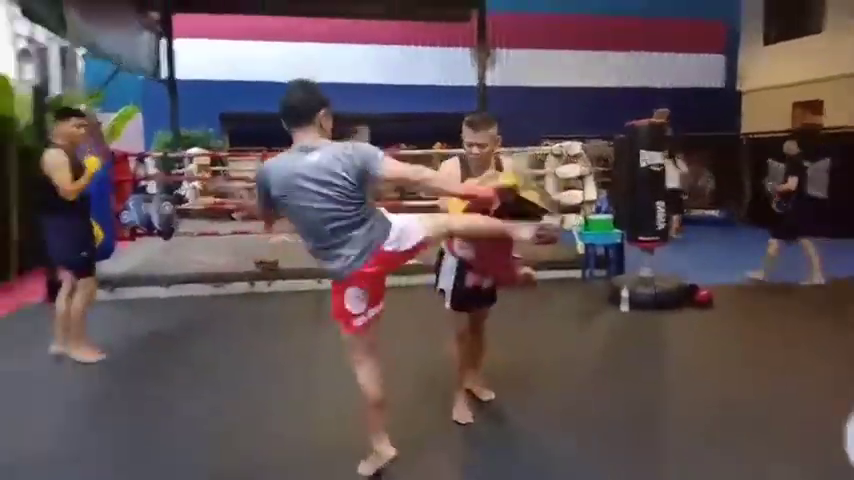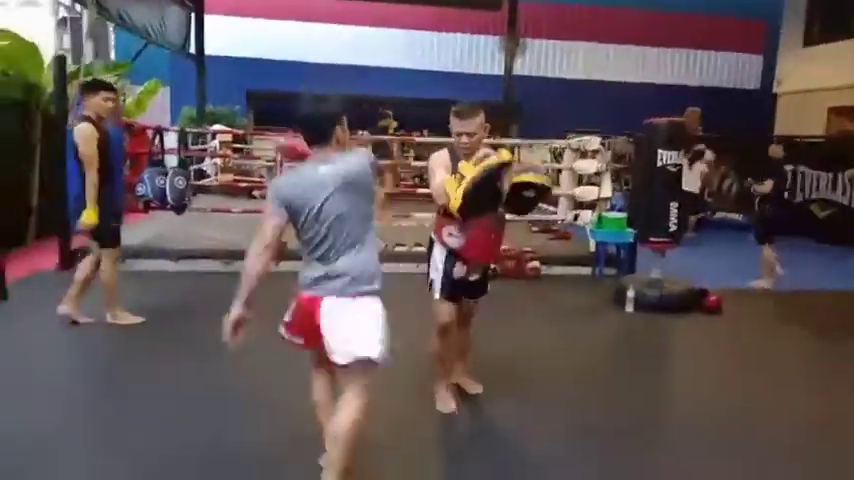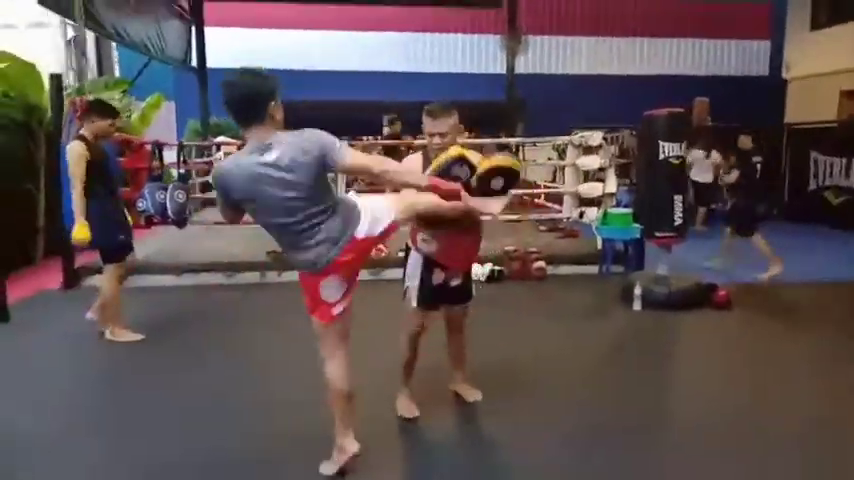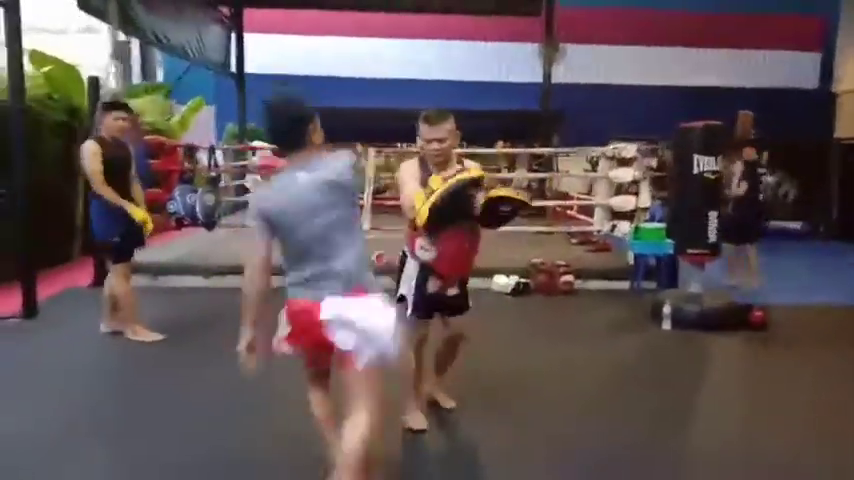
dt=0.3s
person 1, frame 1
left shoulder: (269, 171)
right shoulder: (353, 154)
left elbow: (267, 217)
right elbow: (417, 177)
right wrist: (471, 191)
left hip: (350, 277)
right hip: (386, 244)
left knee: (362, 360)
right knee: (445, 222)
left ankle: (380, 447)
right ankle: (519, 232)
person 1, frame 2
left shoulder: (286, 184)
right shoulder: (362, 162)
left elbow: (264, 246)
left wrist: (241, 305)
left hip: (313, 295)
right hip: (357, 293)
left knee: (322, 367)
right knee: (355, 392)
person 1, frame 3
left shoulder: (227, 173)
right shoulder: (311, 142)
left elbow: (231, 217)
right elbow: (375, 167)
right wrist: (433, 183)
left hip: (321, 268)
right hip: (358, 230)
left knee: (333, 352)
right knee: (413, 201)
left ankle: (343, 443)
right ankle: (473, 206)
person 1, frame 4
left shoulder: (266, 198)
right shoulder: (344, 164)
left elbow: (257, 268)
left wrist: (249, 330)
left hip: (302, 305)
right hip: (354, 301)
left knee: (318, 382)
right knee: (364, 407)
person 2, frame 1
left shoulder: (507, 168)
right shoulder: (450, 169)
right elbow: (448, 210)
right hip: (460, 258)
left knee: (479, 323)
right knee: (462, 329)
left ankle: (473, 378)
right ankle: (459, 395)
person 2, frame 2
right shoulder: (440, 159)
right elbow: (442, 197)
right hip: (448, 248)
left knee: (467, 315)
right knee: (445, 320)
left ankle: (460, 371)
right ankle: (443, 384)
person 2, frame 3
right shoulder: (413, 163)
right hip: (425, 255)
left knee: (457, 322)
right knee: (416, 327)
left ankle: (459, 379)
right ankle: (404, 390)
person 2, frame 4
left shoulder: (468, 169)
right shoulder: (410, 169)
right elbow: (412, 210)
right hip: (422, 264)
left knee: (456, 333)
right knee: (418, 335)
left ankle: (434, 384)
right ankle: (412, 402)
person 3, frame 1
left shoulder: (68, 154)
right shoulder: (54, 154)
right elbow: (69, 193)
left wrist: (90, 224)
right wrist: (91, 170)
left hip: (74, 225)
right hip: (65, 227)
left knee: (71, 284)
right knee: (86, 285)
left ankle: (62, 341)
right ankle: (77, 343)
person 3, frame 2
left shoulder: (97, 127)
right shoulder: (86, 129)
right elbow: (90, 171)
right wrist: (90, 209)
left hip: (104, 199)
right hip: (98, 201)
left knee: (98, 253)
right knee: (111, 254)
left ankle: (70, 303)
right ankle: (114, 312)
person 3, frame 3
left shoulder: (95, 145)
right shoulder: (78, 147)
right elbow: (77, 187)
left wrist: (123, 211)
right wrist: (80, 223)
left hip: (112, 211)
right hip: (101, 213)
left knee: (119, 266)
right knee: (114, 269)
left ankle: (98, 310)
right ankle: (114, 328)
person 3, frame 4
left shoulder: (125, 148)
right shoulder: (92, 147)
left elbow: (134, 183)
right elbow: (99, 186)
left wrist: (144, 212)
right wrist: (129, 207)
left hip: (126, 214)
right hip: (107, 215)
left knee: (117, 269)
right knee: (122, 271)
left ankle: (110, 320)
right ankle: (133, 327)
person 4, frame 1
left shoulder: (794, 162)
right shoulder: (801, 160)
left elbow: (791, 185)
left wrist: (777, 188)
right wrist: (780, 188)
left hip: (792, 206)
right hip: (799, 205)
left knee: (774, 240)
right knee: (804, 241)
left ankle: (763, 273)
right ankle: (817, 275)
person 4, frame 2
left shoulder: (776, 165)
right shoulder: (783, 164)
left elbow: (767, 188)
left wrist: (755, 187)
right wrist: (759, 185)
left hip: (769, 209)
right hip: (772, 208)
left knee: (764, 243)
right knee: (766, 242)
left ankle: (767, 279)
right ankle: (775, 269)
person 4, frame 3
left shoulder: (745, 157)
right shoulder: (755, 155)
left elbow: (732, 178)
left wrist: (723, 177)
left hip: (743, 200)
right hip: (742, 199)
left knee: (752, 234)
right knee: (729, 230)
left ankle: (776, 264)
right ankle: (721, 261)
person 4, frame 4
left shoulder: (749, 168)
right shoulder: (757, 167)
left elbow: (741, 191)
left wrist: (728, 192)
left hip: (744, 210)
right hip: (754, 209)
left knee: (728, 241)
right knee: (748, 244)
left ankle: (734, 275)
right ankle: (753, 276)
